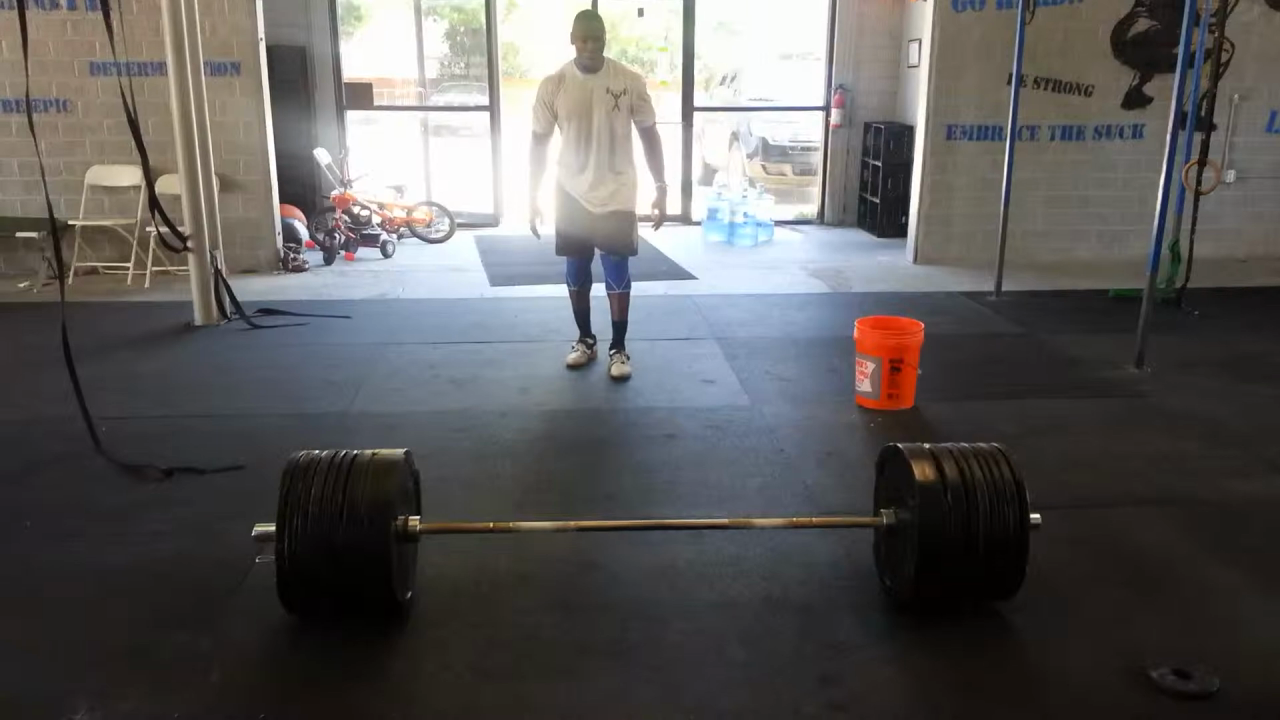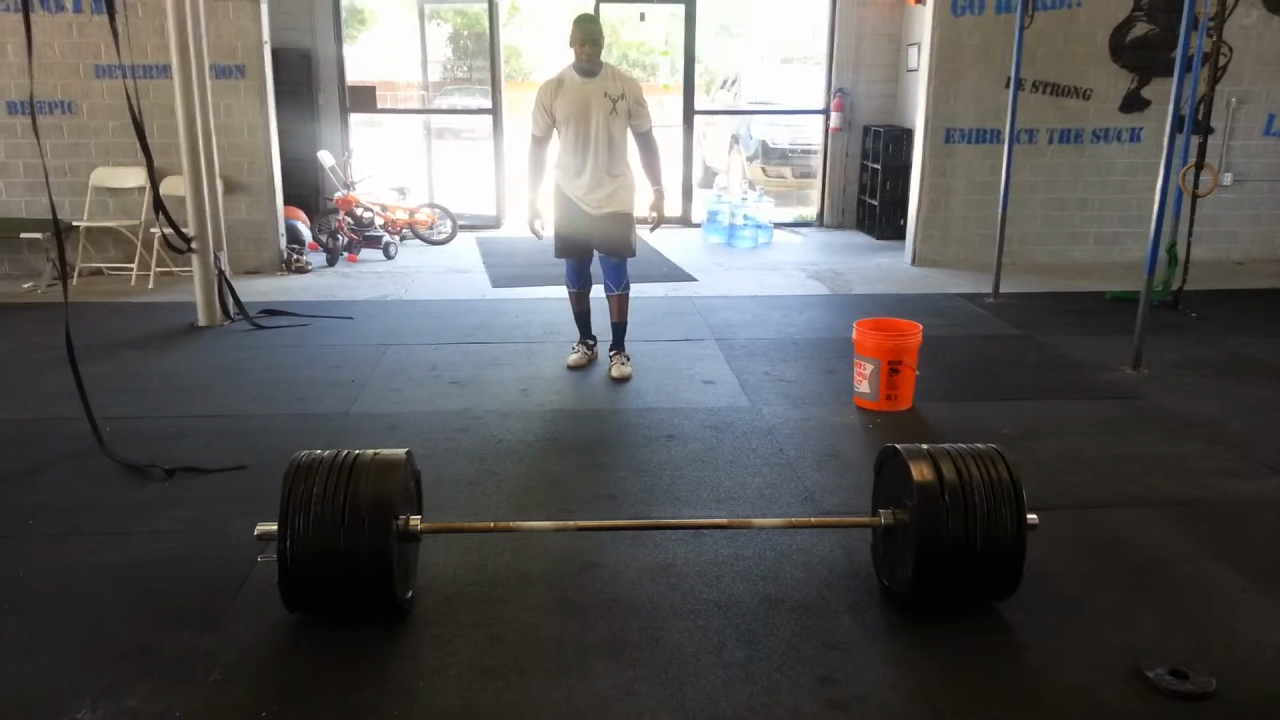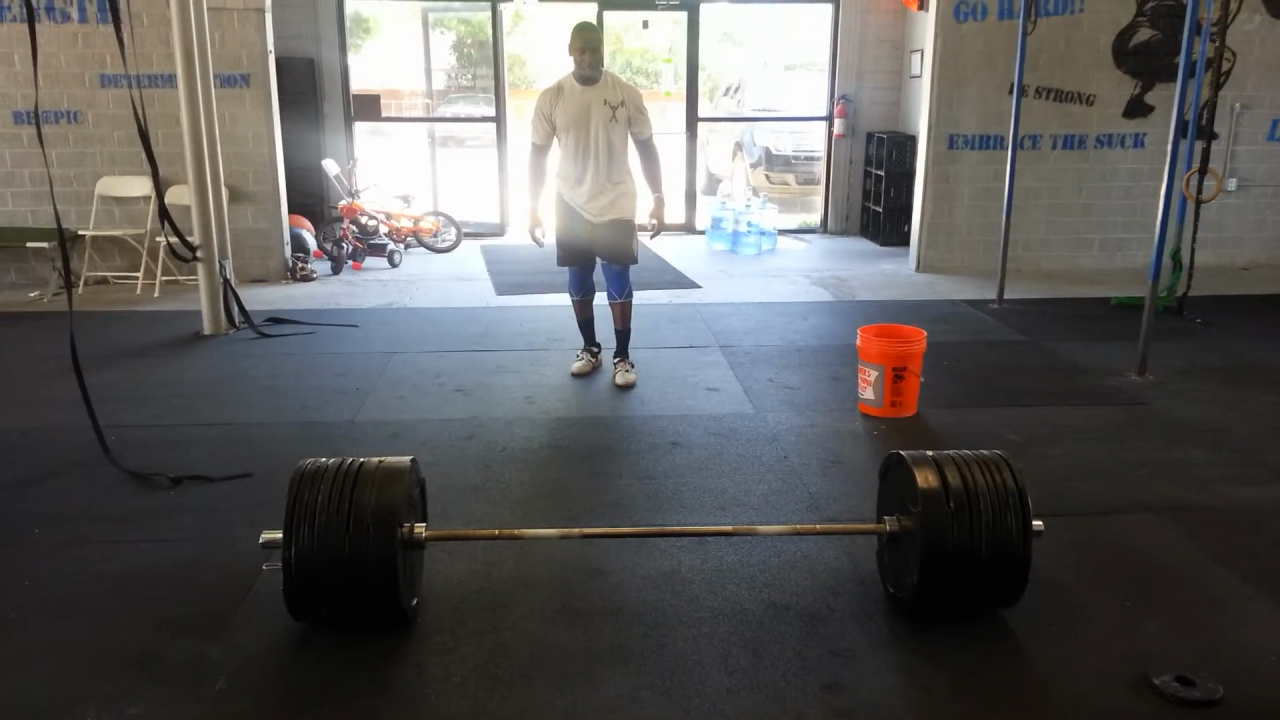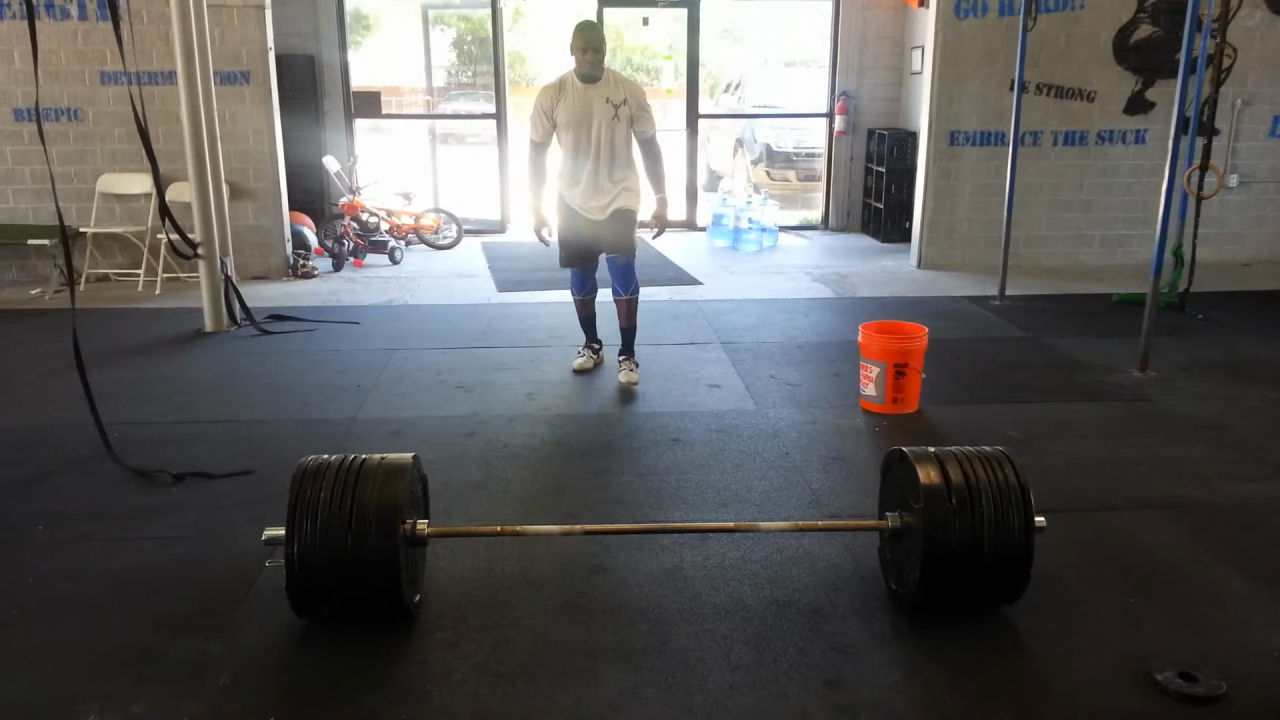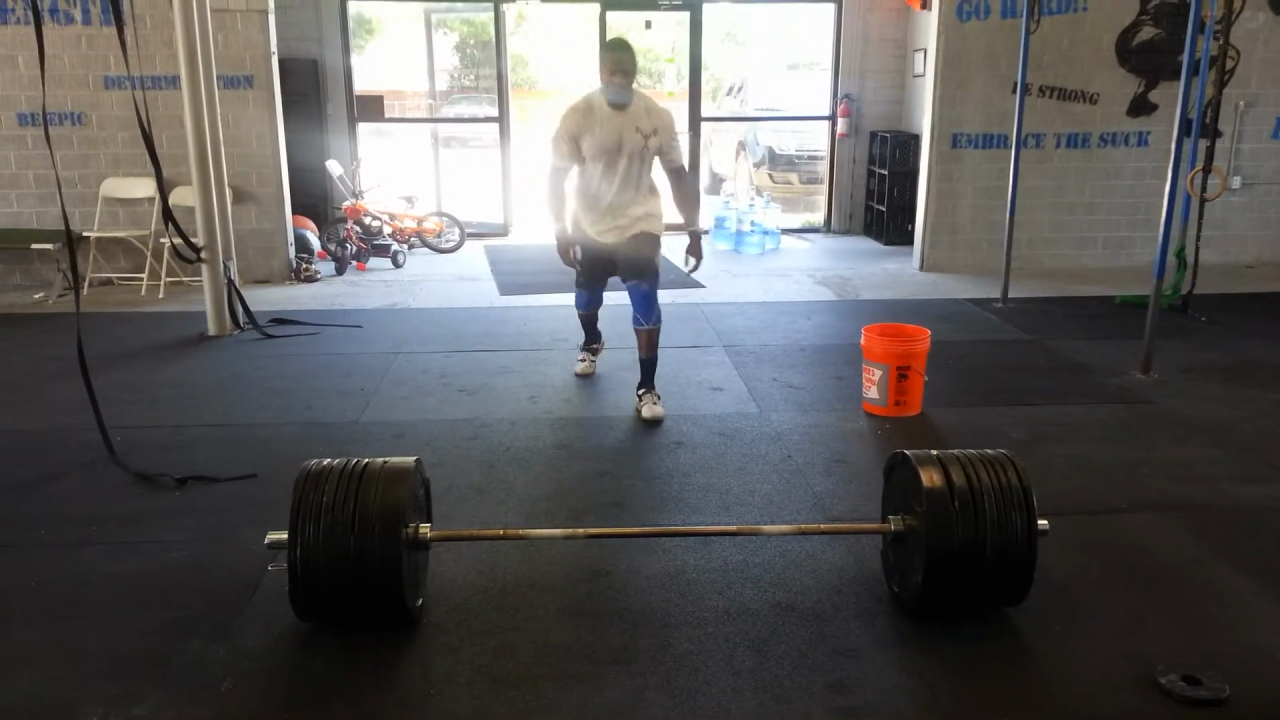
dt=0.4s
person 1, frame 1
left shoulder: (630, 82)
right shoulder: (553, 85)
left elbow: (649, 136)
right elbow: (539, 143)
left wrist: (661, 189)
right wrist: (533, 198)
left hip: (617, 195)
right hip: (572, 195)
left knee: (617, 271)
right knee: (576, 270)
left ankle: (618, 348)
right ankle: (585, 340)
person 1, frame 2
left shoulder: (627, 86)
right shoulder: (552, 89)
left elbow: (646, 140)
right elbow: (538, 146)
left wrist: (658, 193)
right wrist: (532, 200)
left hip: (615, 198)
right hip: (570, 197)
left knee: (616, 273)
right knee: (576, 272)
left ankle: (619, 349)
right ankle: (586, 341)
person 1, frame 3
left shoulder: (626, 94)
right shoulder: (551, 98)
left elbow: (646, 148)
right elbow: (538, 155)
left wrist: (658, 200)
right wrist: (533, 209)
left hip: (617, 205)
right hip: (572, 205)
left knee: (618, 279)
right knee: (579, 279)
left ankle: (622, 356)
right ankle: (590, 349)
person 1, frame 4
left shoulder: (630, 91)
right shoulder: (552, 94)
left elbow: (649, 147)
right elbow: (538, 152)
left wrist: (661, 200)
right wrist: (537, 207)
left hip: (619, 197)
right hip: (574, 201)
left knee: (622, 268)
right knee: (581, 276)
left ankle: (628, 355)
right ankle: (592, 345)
person 1, frame 5
left shoulder: (658, 117)
right shoulder: (578, 116)
left elbow: (678, 174)
right elbow: (558, 176)
left wrist: (692, 229)
right wrist: (561, 230)
left hip: (640, 220)
right hip: (590, 223)
left knee: (644, 296)
right knee: (588, 294)
left ankle: (647, 388)
right ankle: (592, 344)
